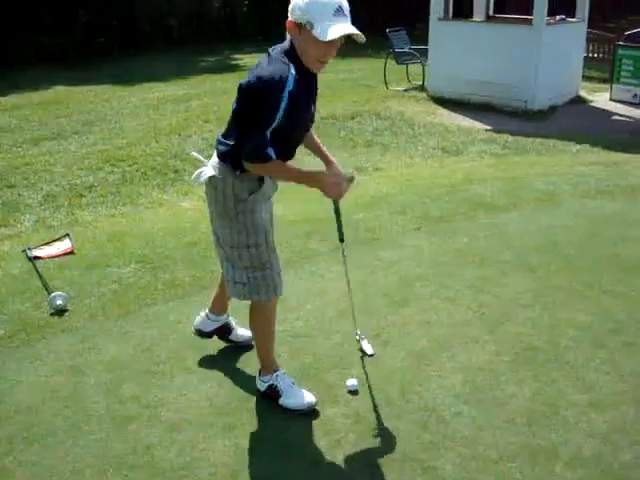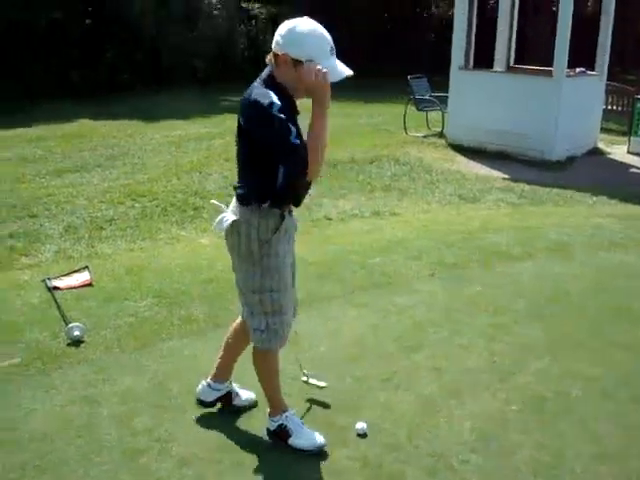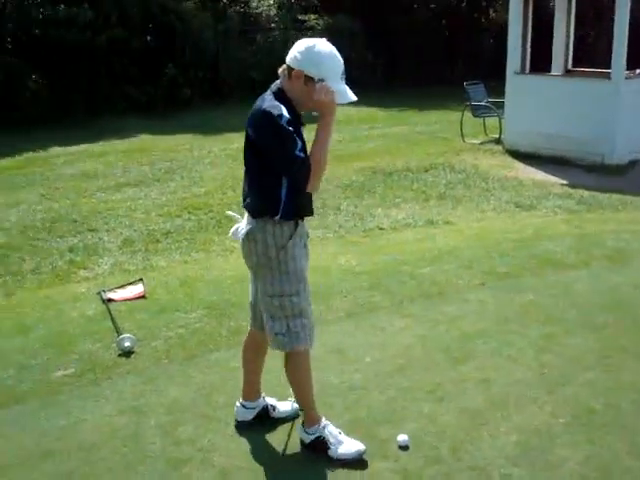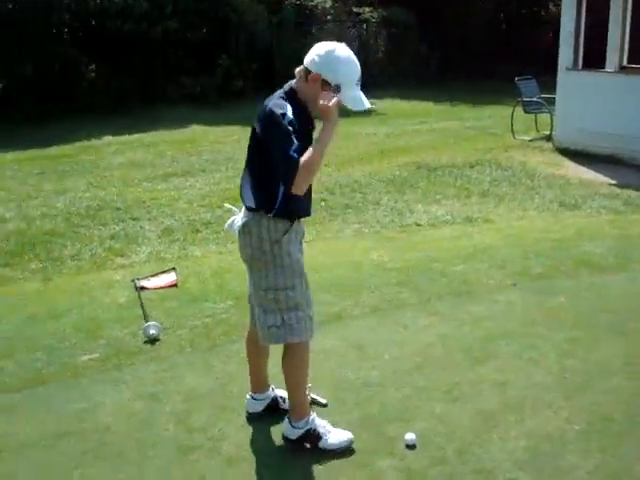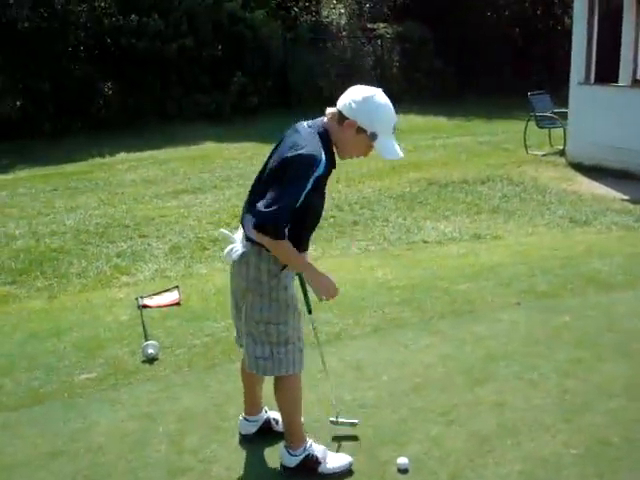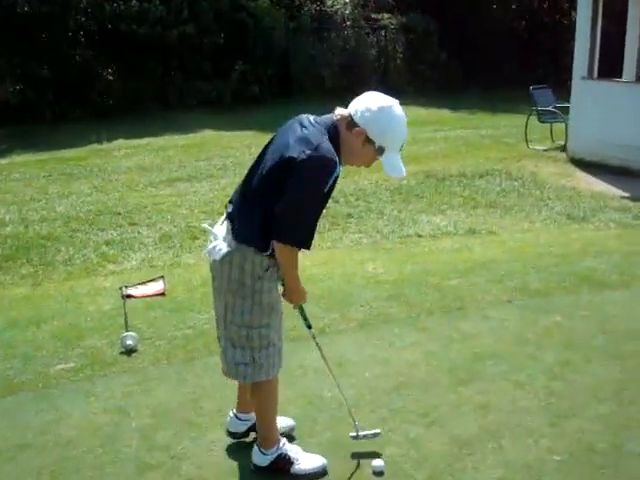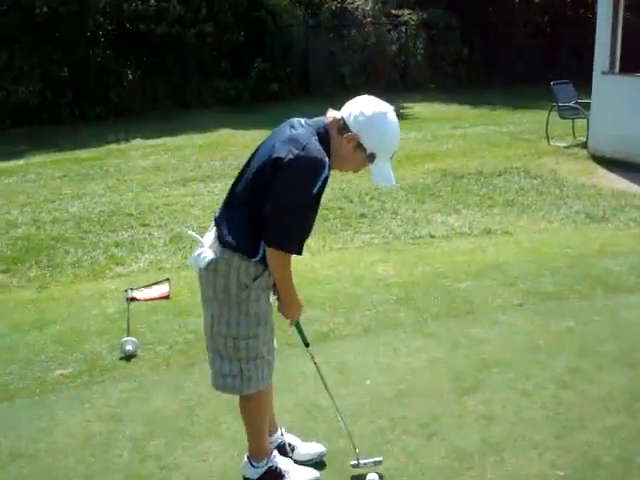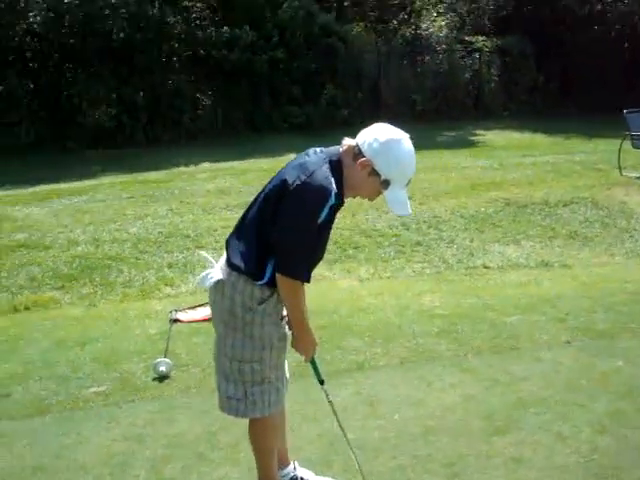
dt=0.3s
person 1, frame 1
left shoulder: (298, 66)
right shoulder: (278, 80)
left elbow: (295, 123)
right elbow: (255, 160)
left wrist: (328, 160)
right wrist: (316, 181)
left hip: (248, 180)
right hip: (237, 185)
left knee: (239, 259)
right knee: (265, 284)
left ankle: (214, 318)
right ankle: (269, 376)
person 1, frame 2
left shoulder: (272, 98)
right shoulder: (263, 104)
right elbow: (309, 168)
right wrist: (320, 103)
left hip: (269, 219)
right hip: (260, 226)
left knee: (257, 315)
right knee: (270, 326)
left ankle: (216, 385)
right ankle: (279, 416)
person 1, frame 3
left shoulder: (278, 111)
right shoulder: (271, 115)
right elbow: (309, 180)
right wrist: (326, 120)
left hip: (274, 229)
right hip: (274, 235)
left knee: (264, 325)
right knee: (296, 335)
left ankle: (250, 403)
right ankle: (314, 427)
person 1, frame 4
left shoulder: (292, 108)
right shoulder: (281, 114)
right elbow: (298, 183)
right wrist: (327, 129)
left hip: (273, 227)
right hip: (270, 231)
left knee: (264, 319)
right knee: (296, 328)
left ankle: (260, 394)
right ankle: (300, 422)
person 1, frame 5
left shoulder: (307, 132)
right shoulder: (311, 158)
right elbow: (267, 230)
left wrist: (300, 263)
right wrist: (313, 274)
left hip: (255, 256)
right hip: (265, 263)
left knee: (257, 344)
right knee: (286, 358)
left ankle: (252, 417)
right ankle: (297, 450)
person 1, frame 6
left shoulder: (307, 124)
right shoulder: (321, 161)
right elbow: (286, 238)
left wrist: (285, 275)
right wrist: (294, 286)
left hip: (236, 240)
right hip: (249, 258)
left knee: (254, 347)
right knee: (263, 358)
left ankle: (244, 416)
person 1, frame 7
left shoulder: (301, 129)
right shoulder: (311, 162)
right elbow: (278, 243)
left wrist: (280, 287)
right wrist: (289, 297)
left hip: (233, 250)
right hip: (237, 265)
left knee: (260, 360)
right knee: (253, 370)
left ankle: (273, 438)
person 1, frame 8
left shoulder: (322, 162)
right shoulder: (317, 189)
right elbow: (288, 270)
left wrist: (298, 315)
right wrist: (302, 329)
left hip: (260, 287)
right hip: (248, 293)
left knee: (274, 387)
right knee: (262, 396)
